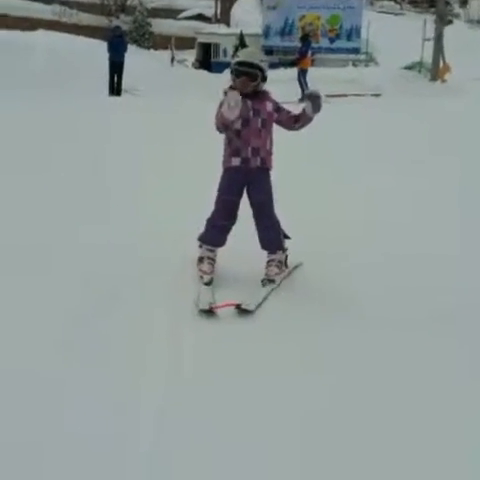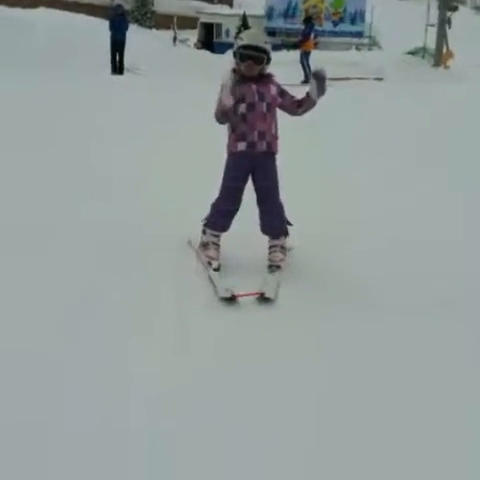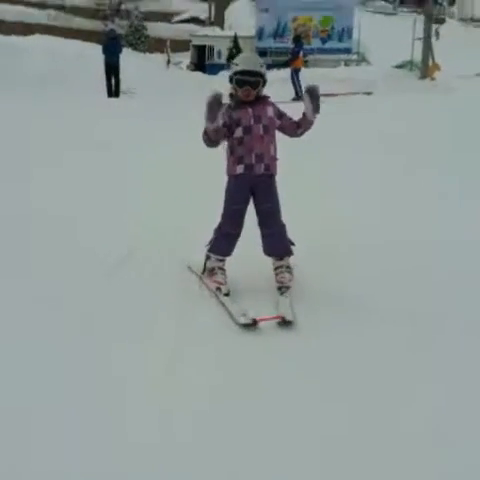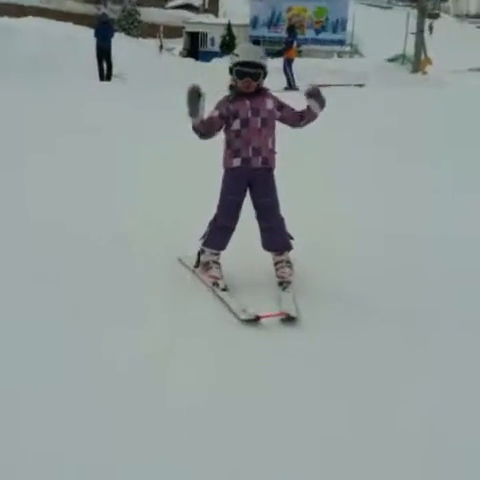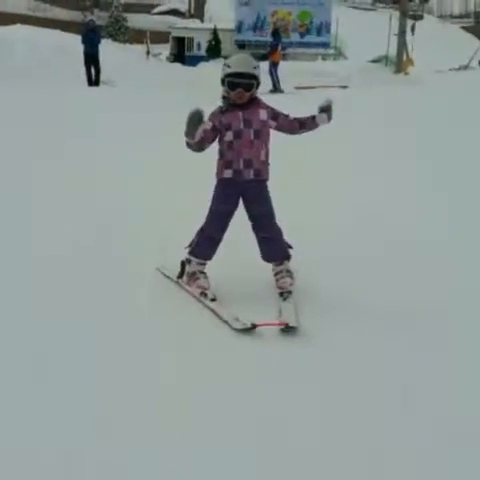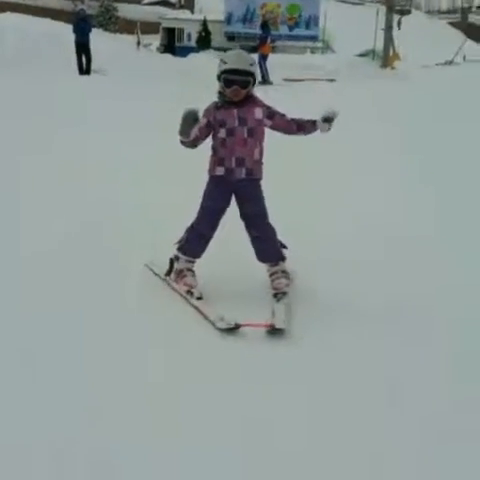
dt=0.2s
person 1, frame 1
left shoulder: (268, 103)
right shoulder: (228, 102)
left elbow: (293, 122)
right elbow: (221, 127)
left wrist: (310, 111)
right wrist: (229, 113)
left hip: (260, 168)
right hip: (234, 166)
left knee: (265, 213)
right knee: (223, 212)
left ankle: (277, 256)
right ankle: (207, 253)
person 1, frame 2
left shoulder: (272, 87)
right shoulder: (232, 86)
left elbow: (296, 107)
right elbow: (222, 117)
left wrist: (315, 93)
right wrist: (227, 99)
left hip: (266, 153)
right hip: (239, 152)
left knee: (270, 199)
right knee: (229, 198)
left ankle: (278, 242)
right ankle: (210, 238)
person 1, frame 3
left shoulder: (270, 108)
right shoulder: (229, 111)
left elbow: (295, 129)
right elbow: (212, 141)
left wrist: (310, 112)
right wrist: (211, 122)
left hip: (266, 175)
right hip: (238, 175)
left knee: (272, 221)
right knee: (231, 221)
left ankle: (282, 263)
right ankle: (214, 263)
person 1, frame 4
left shoulder: (269, 101)
right shoulder: (227, 103)
left elbow: (295, 118)
right elbow: (206, 131)
left wrist: (313, 109)
right wrist: (195, 114)
left hip: (263, 169)
right hip: (235, 168)
left knee: (270, 215)
right knee: (226, 215)
left ankle: (282, 257)
right ankle: (209, 258)
person 1, frame 5
left shoulder: (264, 111)
right shoulder: (220, 114)
left elbow: (291, 125)
right elbow: (199, 145)
left wrist: (318, 119)
right wrist: (193, 133)
left hip: (256, 179)
right hip: (227, 179)
left knee: (266, 225)
right knee: (214, 225)
left ankle: (282, 267)
right ankle: (193, 267)
person 1, frame 6
left shoulder: (260, 109)
right shoulder: (214, 110)
left elbow: (287, 124)
right elbow: (194, 140)
left wrist: (317, 125)
right wrist: (188, 131)
left hip: (249, 178)
right hip: (219, 176)
left knee: (259, 225)
right knee: (205, 222)
left ankle: (277, 268)
right ankle: (182, 265)
